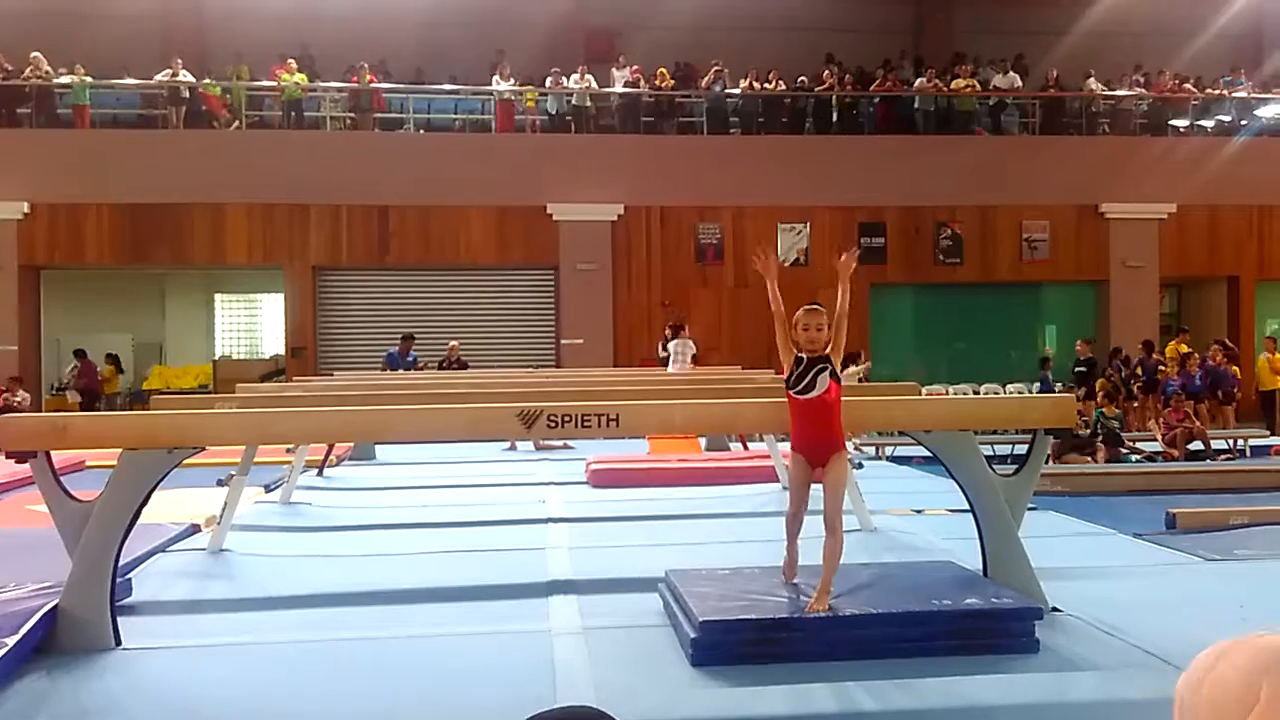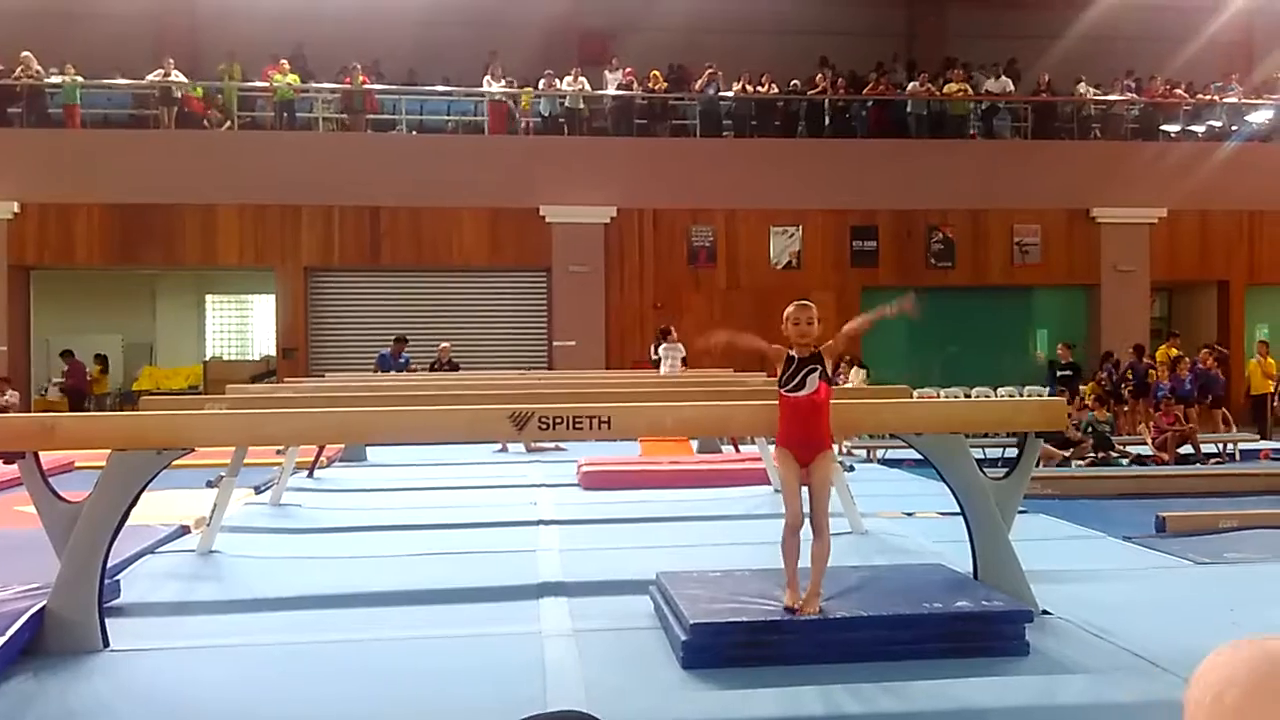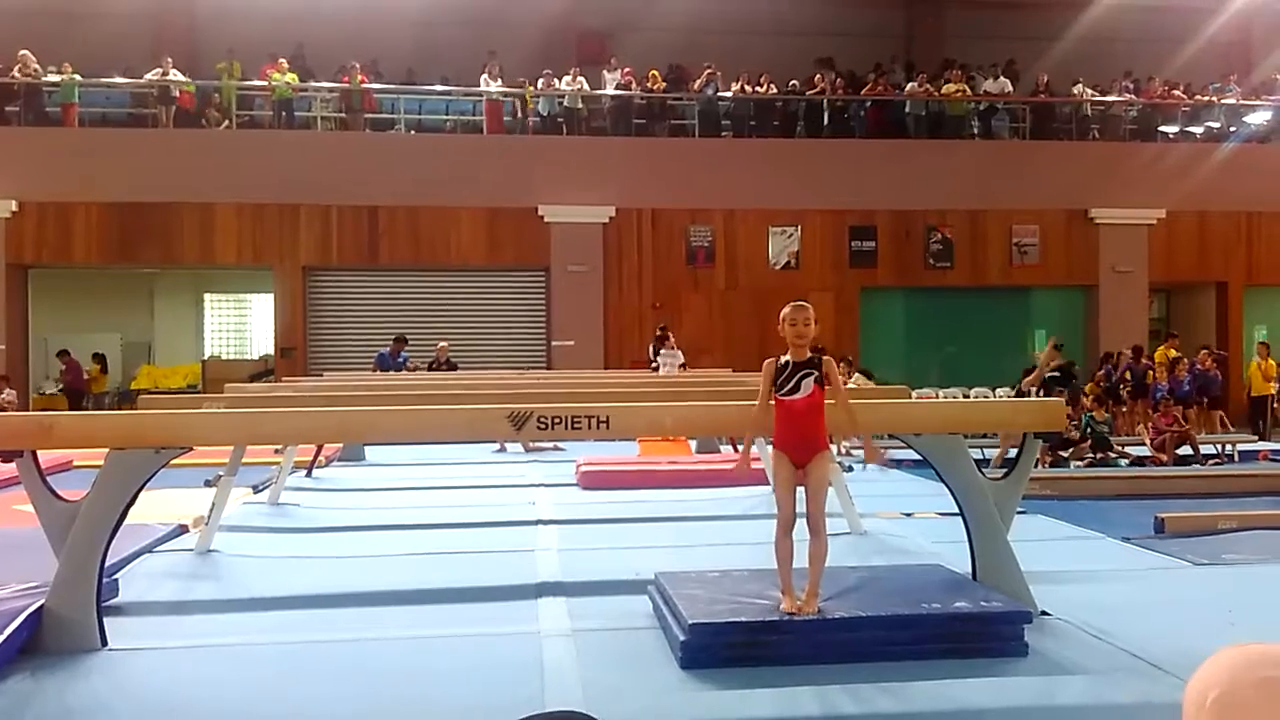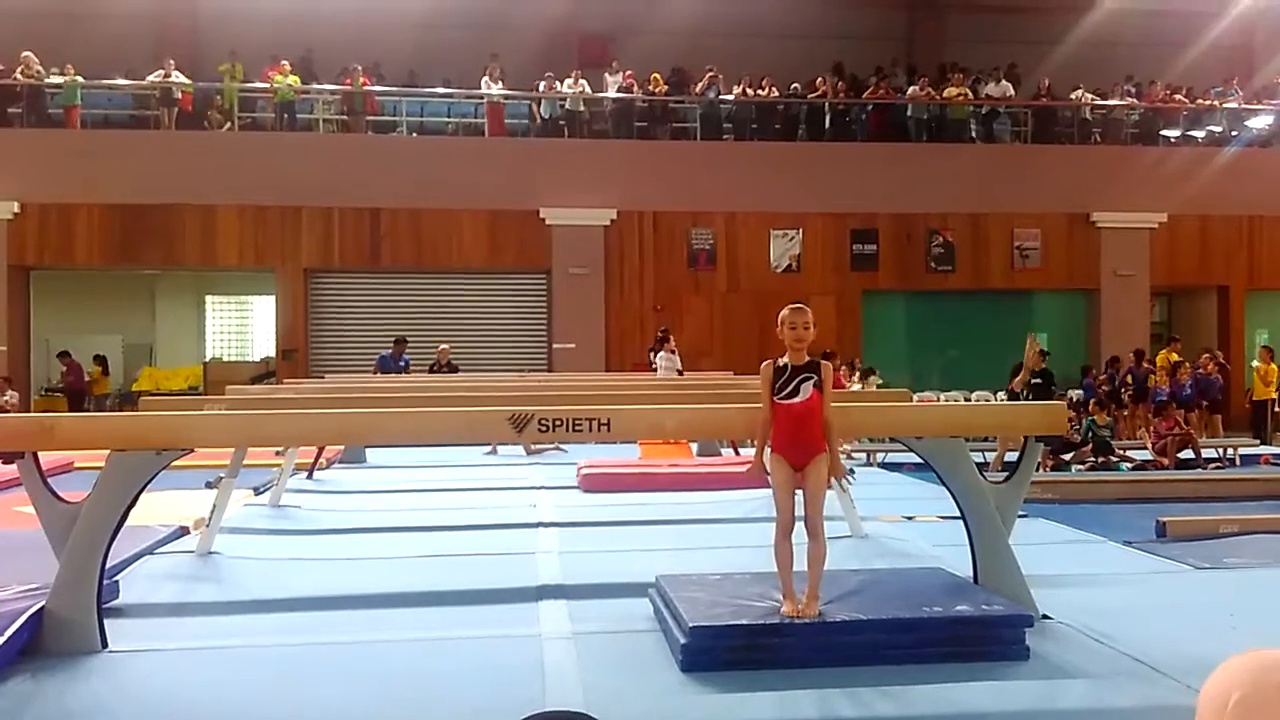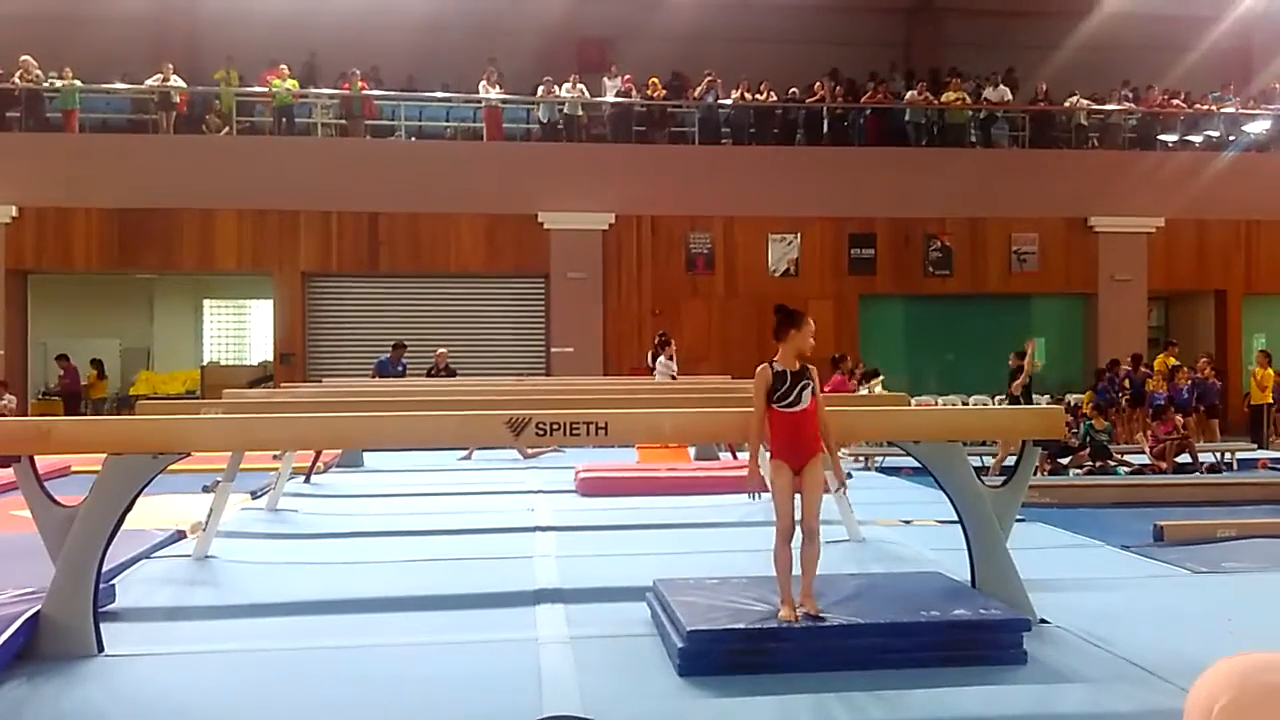
dt=0.3s
person 1, frame 1
left shoulder: (833, 359)
right shoulder: (790, 360)
left elbow: (843, 314)
right elbow: (777, 315)
left wrist: (843, 279)
right wrist: (772, 280)
left hip: (834, 451)
right hip: (801, 450)
left knee: (832, 519)
right knee: (795, 511)
left ankle: (824, 590)
right ankle: (791, 553)
person 1, frame 2
left shoulder: (826, 356)
right shoulder: (780, 358)
left elbow: (851, 329)
right elbow: (757, 343)
left wrist: (887, 311)
right wrist: (726, 336)
left hip: (821, 449)
right hip: (788, 448)
left knee: (820, 522)
right knee: (793, 517)
left ankle: (814, 592)
right ankle: (791, 586)
person 1, frame 3
left shoulder: (825, 365)
right shoulder: (773, 366)
left elbow: (842, 403)
right elbow: (762, 411)
right wrist: (746, 450)
left hip: (818, 450)
right hip: (783, 451)
left knee: (817, 521)
right knee: (785, 521)
left ankle: (813, 592)
right ankle: (786, 591)
person 1, frame 4
left shoulder: (823, 369)
right shoulder: (769, 369)
left elbow: (826, 417)
right elbow: (767, 417)
left wrist: (836, 458)
right wrist: (758, 456)
left hip: (815, 454)
right hip: (781, 454)
left knee: (814, 524)
right knee: (784, 524)
left ankle: (813, 595)
right ankle: (788, 595)
person 1, frame 5
left shoulder: (811, 373)
right shoulder: (766, 372)
left elbow: (821, 421)
right elbow: (758, 422)
left wrist: (835, 462)
right wrist: (753, 466)
left hip: (812, 456)
right hip: (781, 459)
left knee: (811, 526)
right knee: (785, 528)
left ankle: (807, 594)
right ankle: (786, 600)
